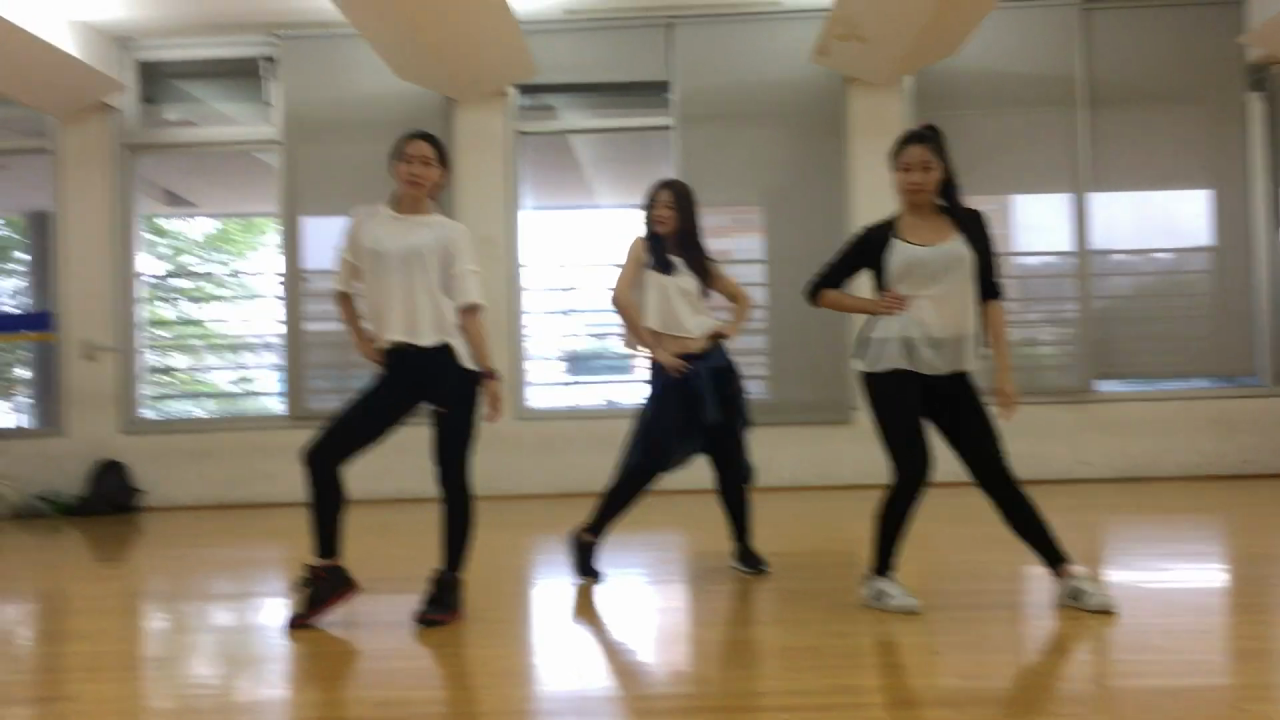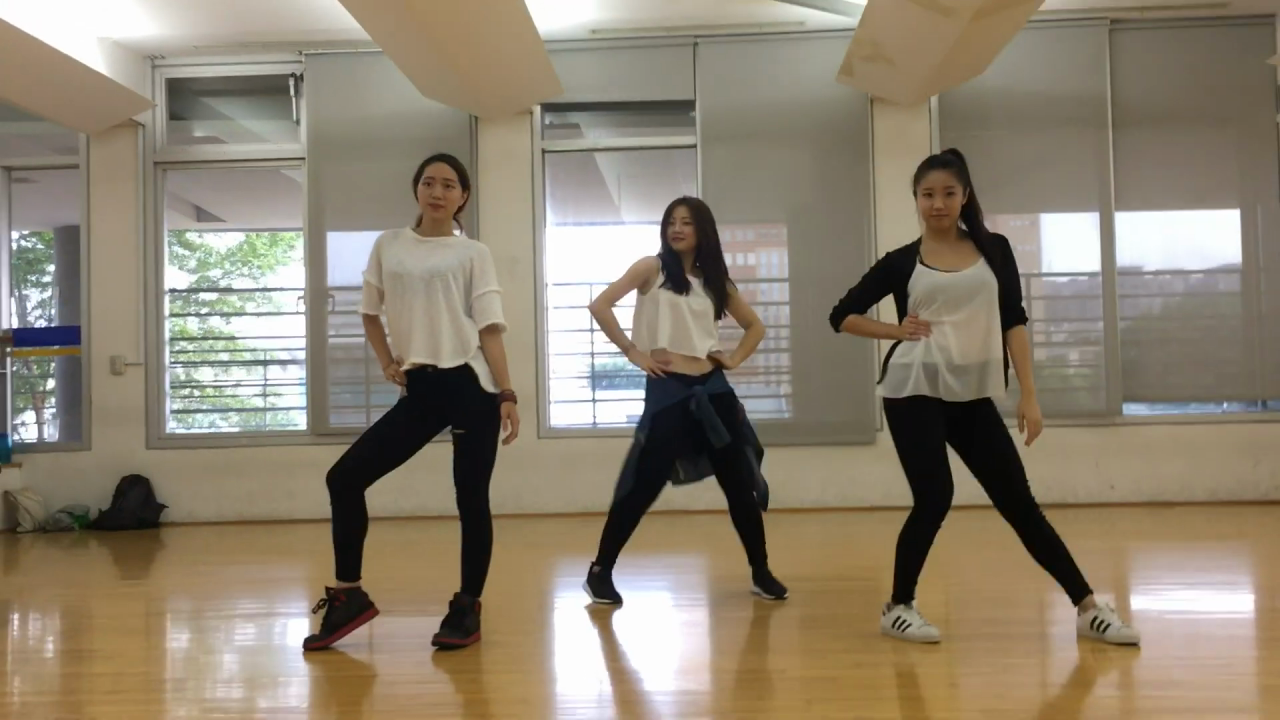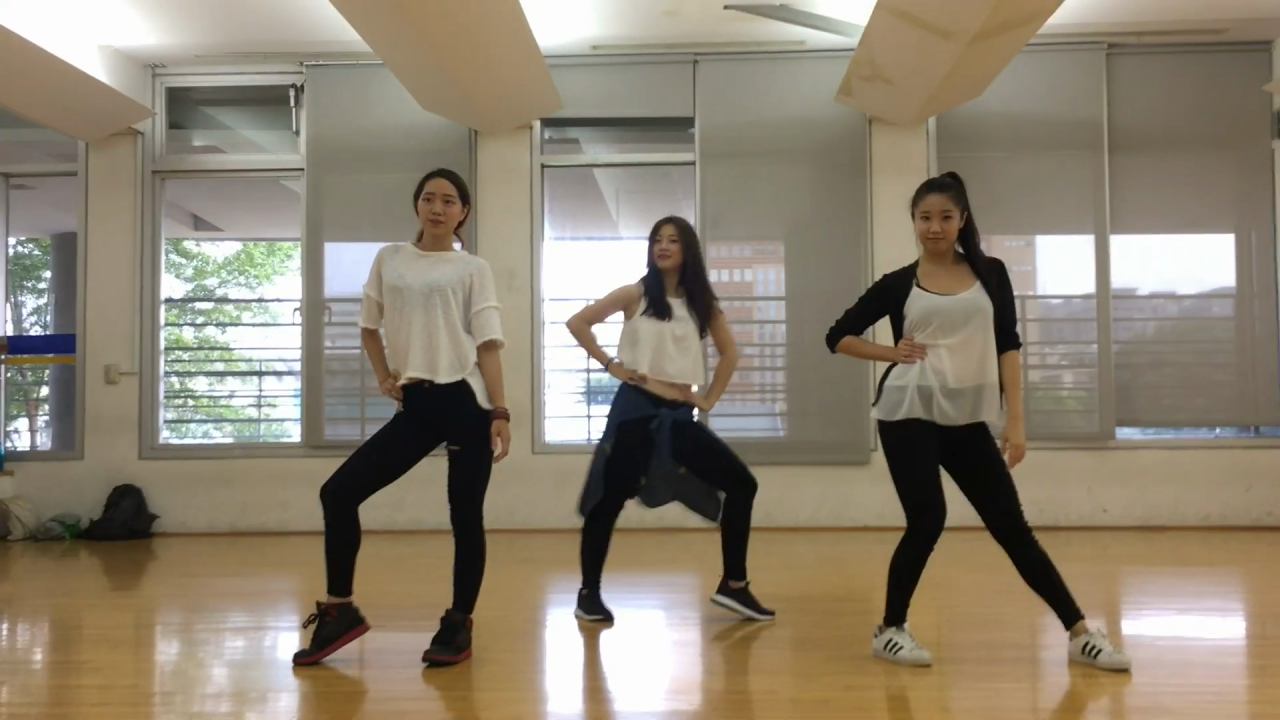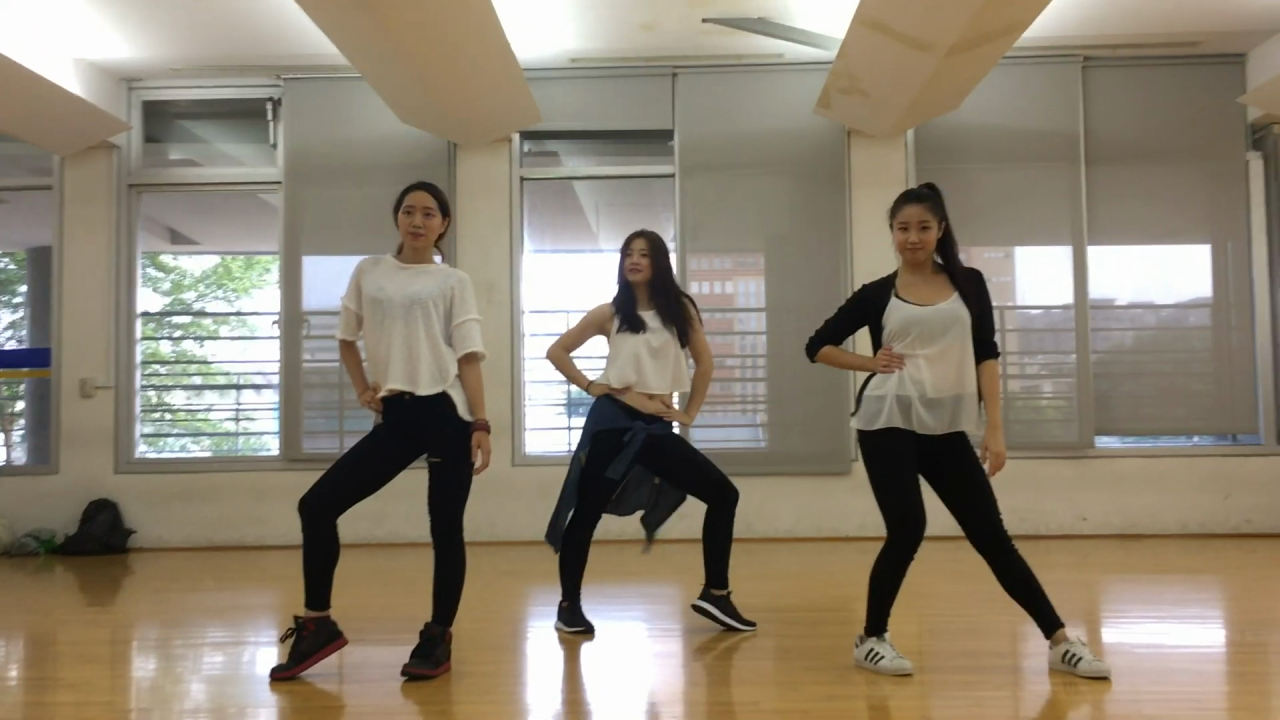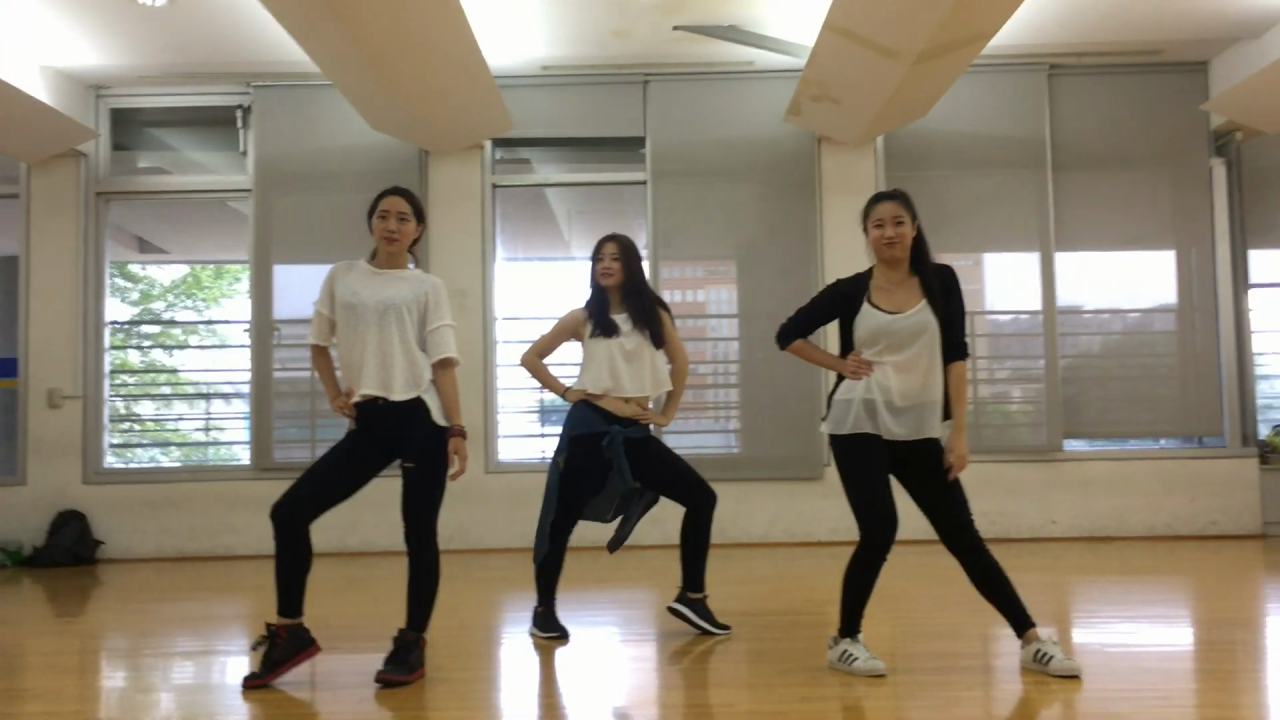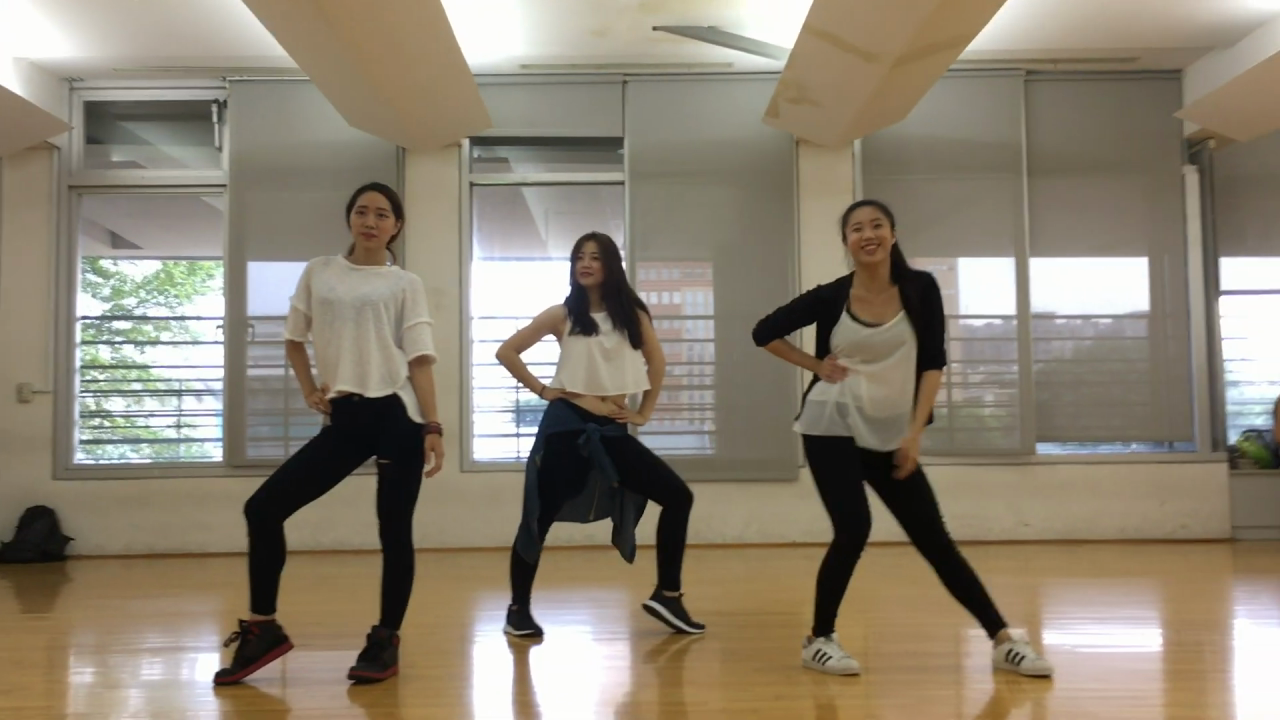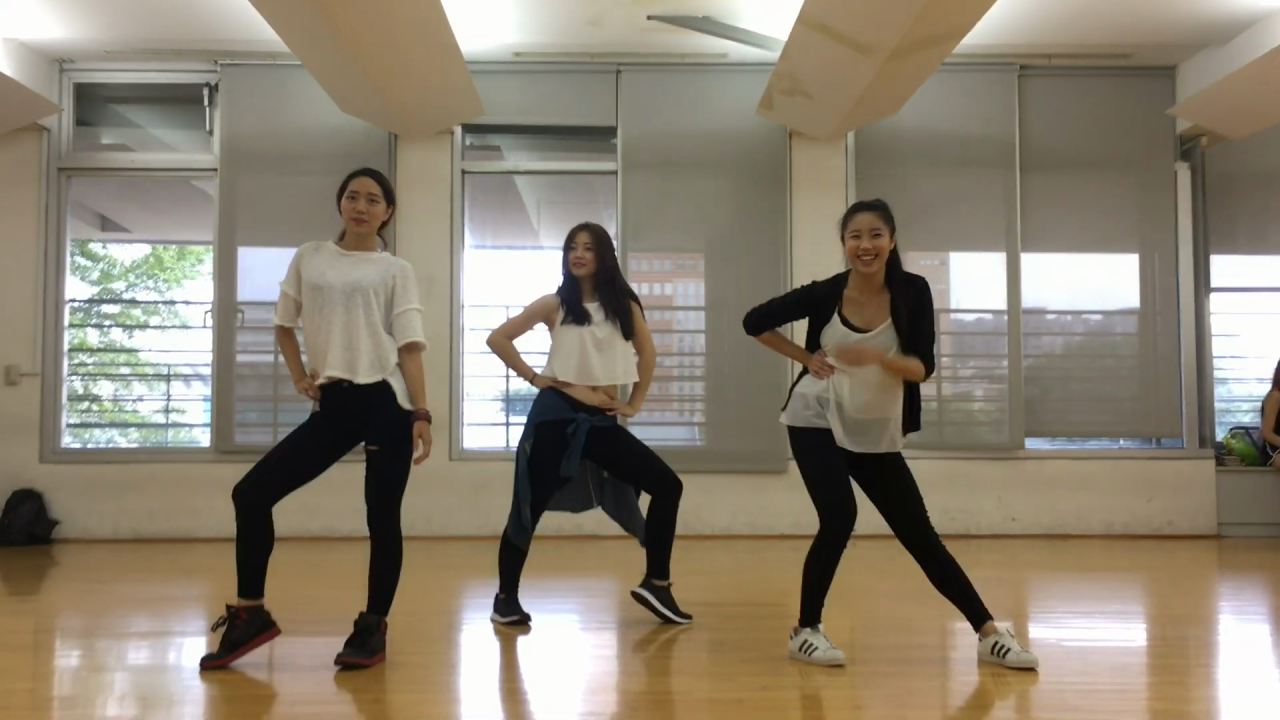
dt=0.2s
person 1, frame 1
left shoulder: (451, 233)
right shoulder: (365, 222)
left elbow: (468, 307)
right elbow: (345, 289)
left wrist: (488, 372)
right wrist: (361, 340)
left hip: (448, 363)
right hip: (395, 367)
left knee: (451, 474)
right knee: (322, 455)
left ankle: (449, 583)
right ankle: (327, 571)
person 1, frame 2
left shoulder: (474, 254)
right shoulder: (389, 245)
left elbow: (490, 328)
right elbow: (371, 312)
left wrist: (507, 394)
right wrist: (386, 364)
left hip: (470, 386)
right hip: (418, 390)
left knee: (471, 497)
right knee: (345, 477)
left ankle: (467, 607)
right ankle: (349, 595)
person 1, frame 3
left shoulder: (473, 269)
right shoulder: (389, 259)
left elbow: (488, 344)
right elbow: (369, 327)
left wrist: (500, 412)
right wrist: (383, 378)
left hip: (466, 401)
right hip: (414, 405)
left knee: (465, 514)
right knee: (339, 492)
left ankle: (458, 623)
right ankle: (340, 610)
person 1, frame 4
left shoulder: (454, 282)
right shoulder: (368, 272)
left elbow: (468, 357)
right elbow: (347, 338)
left wrist: (480, 424)
right wrist: (362, 390)
left hip: (446, 414)
right hip: (394, 417)
left knee: (445, 527)
right knee: (318, 504)
left ankle: (438, 637)
right ankle: (318, 623)
person 1, frame 5
left shoulder: (428, 287)
right shoulder: (342, 276)
left elbow: (443, 362)
right elbow: (319, 343)
left wrist: (456, 430)
right wrist: (334, 395)
left hip: (420, 420)
right hip: (367, 423)
left knee: (419, 532)
right knee: (290, 511)
left ankle: (412, 643)
right ankle: (290, 631)
person 1, frame 6
left shoulder: (406, 284)
right shoulder: (318, 272)
left elbow: (420, 360)
right elbow: (294, 339)
left wrist: (433, 427)
right wrist: (309, 392)
left hip: (397, 416)
right hip: (343, 419)
left knee: (394, 529)
right knee: (264, 507)
left ankle: (385, 640)
right ankle: (263, 628)
person 1, frame 7
left shoulder: (396, 270)
right shoulder: (309, 258)
left elbow: (409, 347)
right elbow: (284, 324)
left wrist: (421, 413)
right wrist: (299, 378)
left hip: (386, 403)
right hip: (333, 405)
left knee: (382, 516)
right knee: (252, 493)
left ankle: (373, 626)
right ankle: (250, 613)
person 2, frame 1
left shoulder: (969, 224)
right shoulder: (878, 237)
left elbow: (989, 296)
right elbow: (821, 291)
left wrist: (1003, 367)
right wrist: (874, 306)
left hip: (950, 369)
right hip: (893, 364)
left knee: (994, 472)
right knee: (911, 470)
left ankle: (1067, 574)
right ankle: (879, 578)
person 2, frame 2
left shoulder: (993, 249)
right shoulder: (901, 262)
left elbow: (1014, 321)
right elbow: (842, 315)
left wrist: (1028, 394)
right wrist: (897, 330)
left hip: (974, 395)
right hip: (915, 390)
left knee: (1019, 502)
right knee: (934, 498)
left ankle: (1089, 608)
right ankle: (898, 608)
person 2, frame 3
left shoulder: (990, 273)
right shoulder: (897, 284)
left elbow: (1008, 346)
right elbow: (838, 336)
left wrist: (1015, 419)
right wrist: (892, 352)
left hip: (968, 419)
right hip: (909, 413)
left knee: (1011, 526)
right knee: (926, 521)
left ankle: (1080, 633)
right ankle: (890, 630)
person 2, frame 4
left shoulder: (968, 283)
right shoulder: (876, 294)
left elbow: (986, 355)
right elbow: (818, 345)
left wrist: (995, 428)
right wrist: (871, 362)
left hip: (948, 427)
right hip: (888, 422)
left knee: (991, 535)
right knee: (906, 530)
left ankle: (1060, 641)
right ankle: (871, 640)
person 2, frame 5
left shoulder: (940, 281)
right shoulder: (850, 291)
left elbow: (956, 355)
right elbow: (788, 335)
left wrist: (959, 431)
right wrist: (839, 364)
left hip: (918, 429)
right hip: (859, 425)
left knee: (963, 535)
right knee: (879, 531)
left ankle: (1032, 641)
right ankle: (845, 641)
person 2, frame 6
left shoulder: (920, 288)
right shoulder: (830, 296)
left elbow: (933, 364)
right elbow: (765, 332)
left wrist: (914, 431)
right wrist: (815, 366)
left hip: (890, 434)
right hip: (832, 427)
left knee: (933, 537)
right knee: (853, 531)
left ankle: (1003, 640)
right ankle: (819, 640)
person 2, frame 7
left shoulder: (912, 291)
right shoulder: (824, 294)
left elbow: (922, 366)
right elbow: (755, 321)
left wrist: (878, 358)
right wrist: (806, 359)
left hip: (875, 432)
right hip: (816, 420)
left knee: (919, 533)
right knee: (838, 521)
left ankle: (988, 633)
right ankle: (806, 630)
person 3, frame 1
left shoulder: (698, 261)
right shoulder: (642, 248)
left elbow: (741, 298)
right elbow: (621, 296)
left wrist: (731, 328)
right wrist: (653, 347)
left hip: (714, 366)
right hip: (673, 371)
left knee: (730, 458)
right knee: (649, 461)
left ankle: (743, 546)
right ankle: (586, 536)
person 3, frame 2
left shoulder: (716, 281)
right shoulder: (652, 268)
left elbow: (755, 326)
right elbow: (600, 306)
left wrist: (733, 359)
right wrist: (634, 353)
left hip: (713, 390)
right hip: (668, 392)
left knee: (740, 483)
right knee: (644, 487)
left ankle: (761, 572)
right ankle: (601, 570)
person 3, frame 3
left shoulder: (701, 302)
right shoulder: (636, 294)
left elbow: (729, 352)
right elbow: (577, 322)
left wrist: (709, 398)
right wrist: (610, 365)
left hip: (680, 415)
right hip: (636, 409)
left knee: (742, 485)
right knee: (608, 501)
left ankle: (734, 585)
right ankle: (589, 593)
person 3, frame 4
left shoulder: (680, 309)
right shoulder: (610, 313)
left elbow: (704, 362)
right elbow: (557, 351)
left wrist: (689, 413)
right wrist: (588, 386)
left hip: (658, 428)
right hip: (612, 423)
left knee: (724, 494)
right knee: (585, 513)
left ankle: (715, 594)
right ankle: (569, 605)
person 3, frame 5
left shoulder: (654, 313)
right shoulder: (582, 317)
left elbow: (679, 362)
right elbow: (531, 358)
left wrist: (667, 414)
right wrist: (564, 392)
left hip: (636, 431)
right hip: (590, 427)
left knee: (701, 497)
right knee: (564, 518)
left ankle: (692, 597)
right ankle: (544, 611)
person 3, frame 6
left shoulder: (632, 313)
right shoulder: (562, 315)
left elbow: (656, 362)
right elbow: (506, 352)
left wrist: (644, 412)
right wrist: (542, 390)
left hip: (612, 430)
right hip: (568, 425)
left knee: (678, 496)
right knee: (540, 516)
left ankle: (667, 595)
right ankle: (519, 609)
person 3, frame 7
left shoulder: (624, 305)
right shoulder: (554, 304)
left elbow: (647, 354)
right elbow: (498, 338)
left wrist: (635, 403)
right wrist: (533, 378)
left hip: (602, 420)
right hip: (557, 414)
left knee: (667, 486)
right knee: (530, 505)
left ankle: (656, 584)
right ankle: (506, 597)
